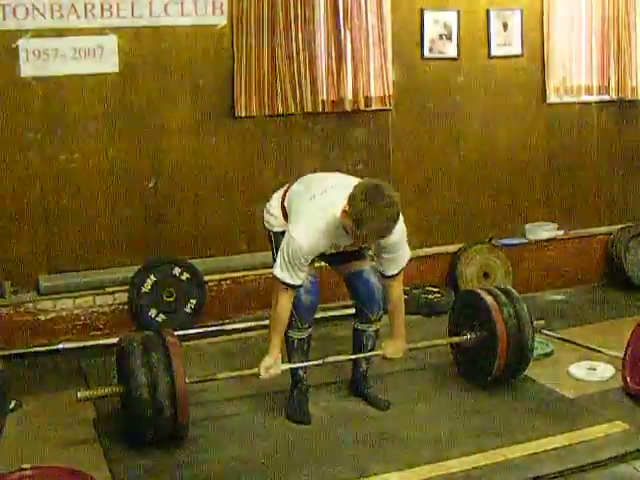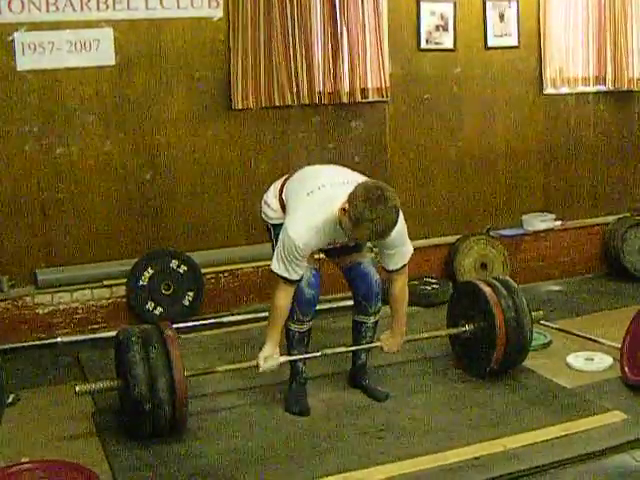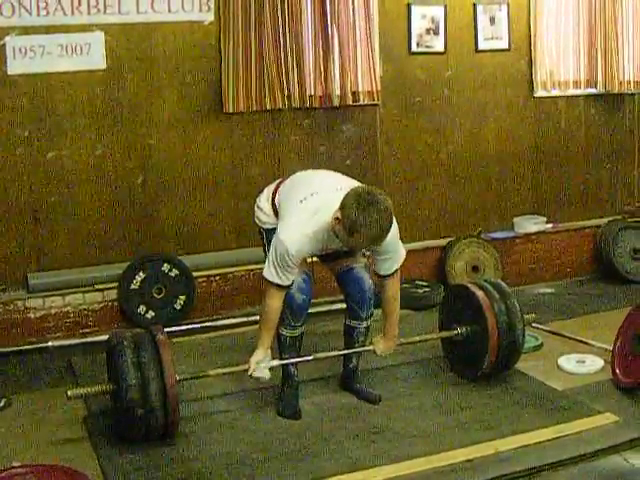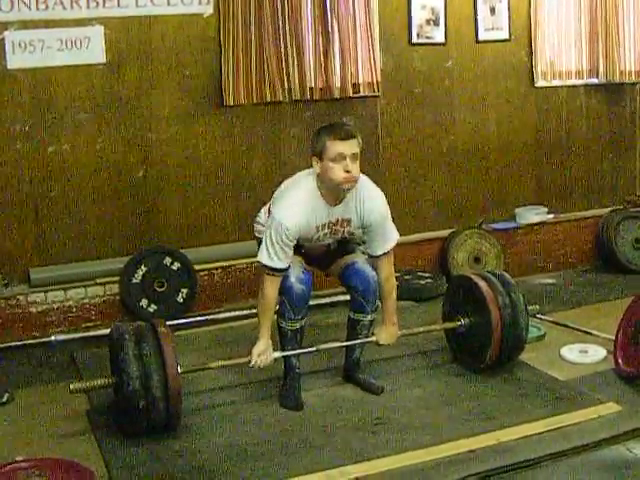
dt=1s
person 1, frame 1
left shoulder: (392, 226)
right shoulder: (306, 232)
left elbow: (393, 281)
right elbow: (285, 293)
left wrist: (397, 337)
right wrist: (274, 352)
left hip: (348, 226)
right hip: (286, 219)
left knee: (371, 291)
right knee: (304, 297)
left ankle: (360, 379)
right ankle: (299, 387)
person 1, frame 2
left shoulder: (391, 221)
right shoulder: (302, 228)
left elbow: (398, 275)
right elbow: (284, 288)
left wrist: (397, 331)
right wrist: (271, 344)
right hip: (283, 210)
left knee: (370, 284)
right knee: (306, 290)
left ankle: (359, 372)
right ankle: (297, 379)
person 1, frame 3
left shoulder: (383, 226)
right shoulder: (295, 235)
left elbow: (390, 278)
right elbow: (275, 293)
left wrist: (390, 335)
right wrist: (263, 348)
right hip: (276, 214)
left knee: (362, 289)
right knee: (297, 294)
left ankle: (350, 374)
right ankle: (289, 382)
person 1, frame 4
left shoulder: (372, 199)
right shoulder: (290, 209)
left elbow: (384, 262)
right elbow: (271, 280)
left wrist: (390, 322)
right wrist: (264, 338)
left hip: (335, 242)
right hip: (285, 243)
left knee: (367, 282)
right knee: (296, 287)
left ankle: (353, 365)
right ankle: (291, 374)
